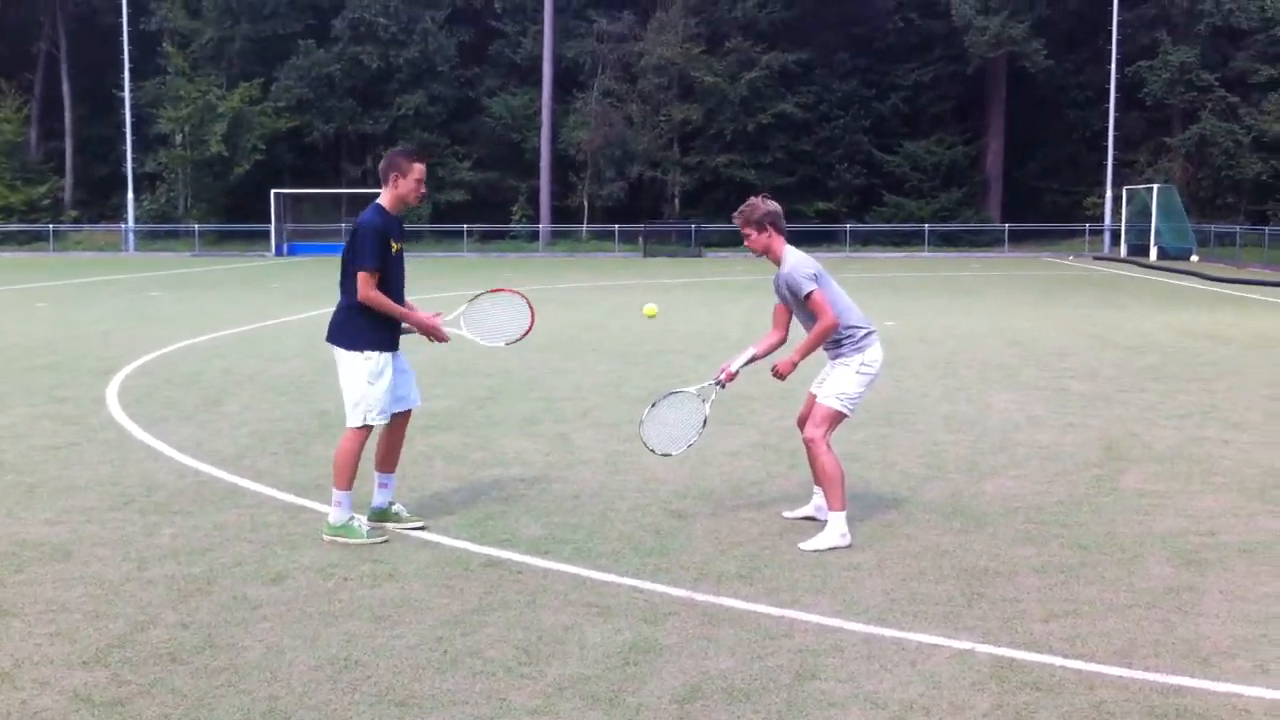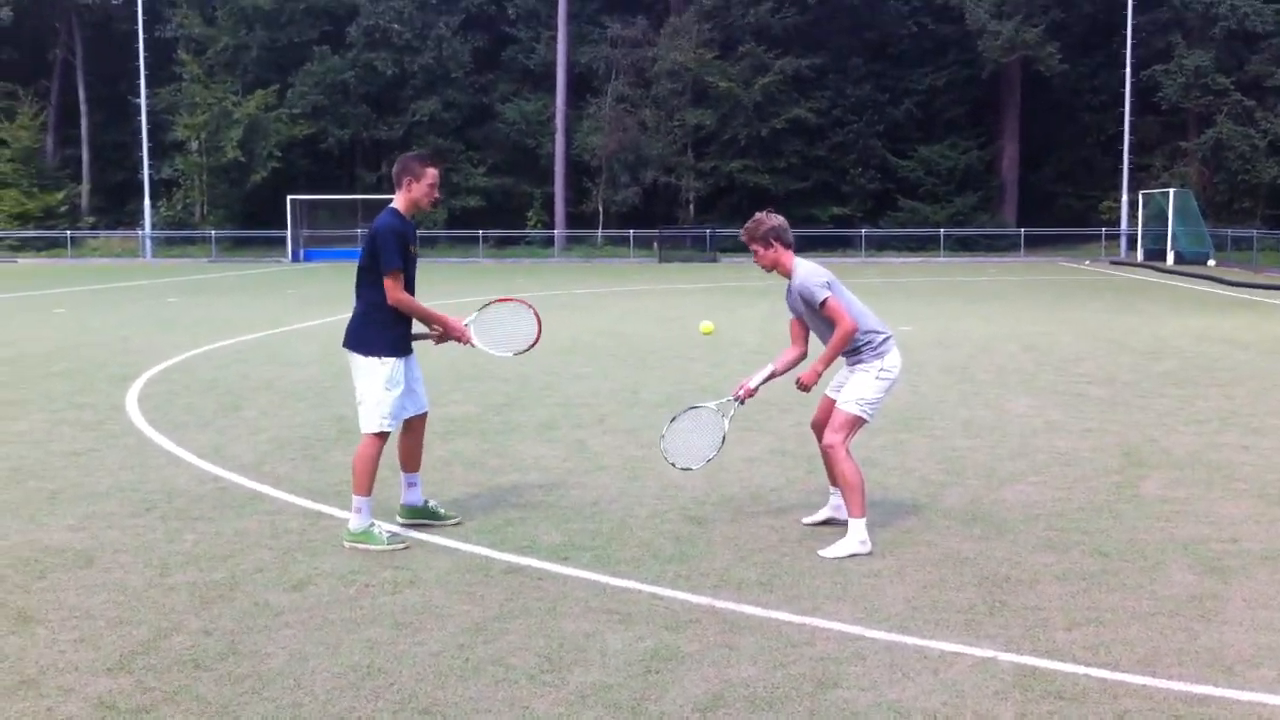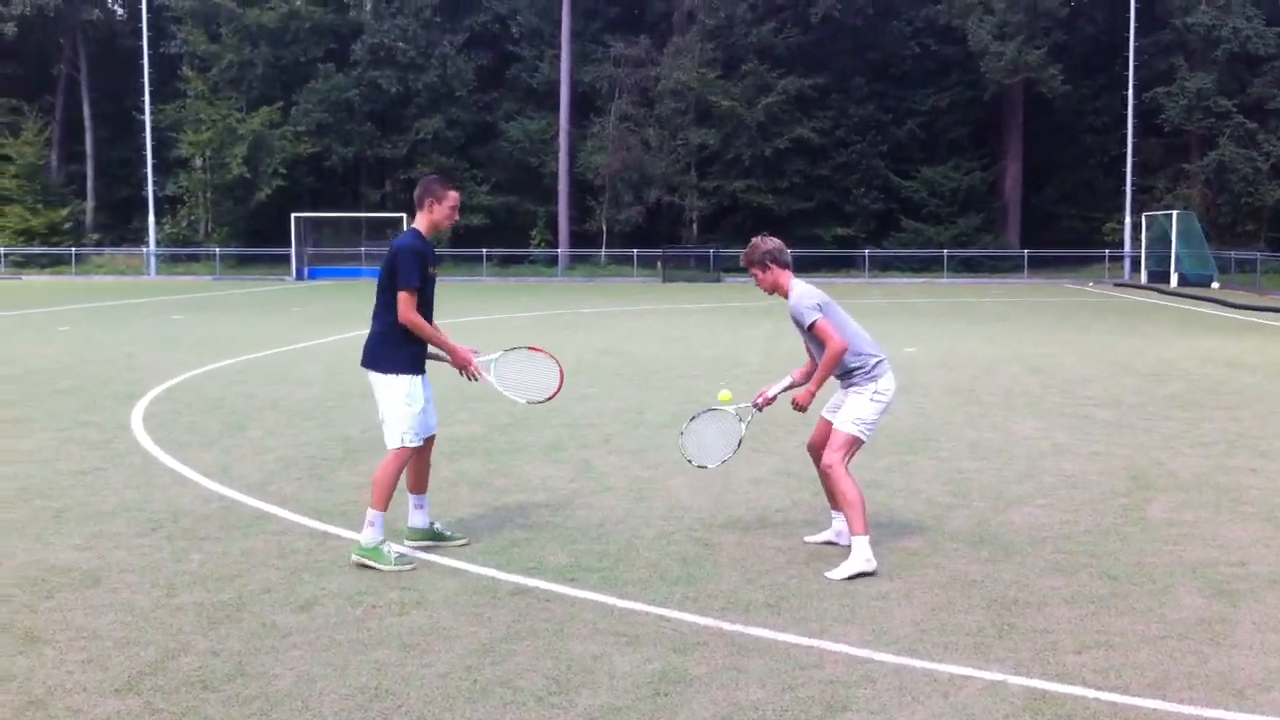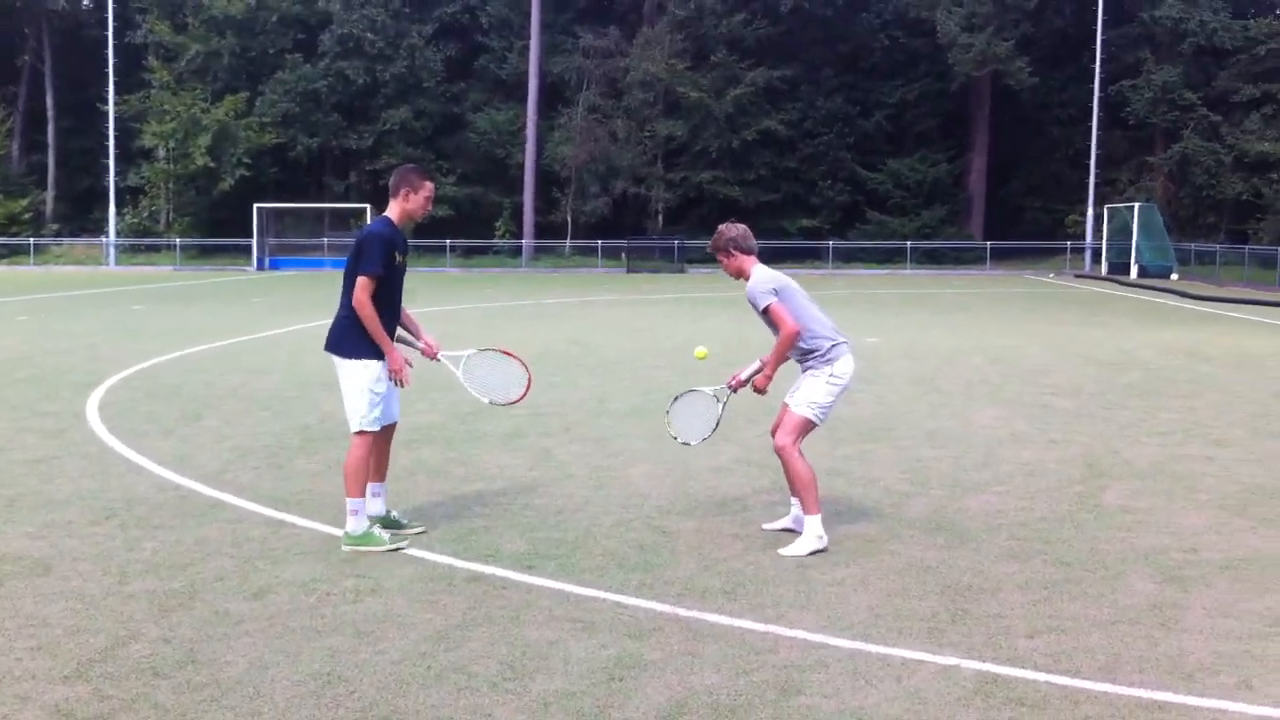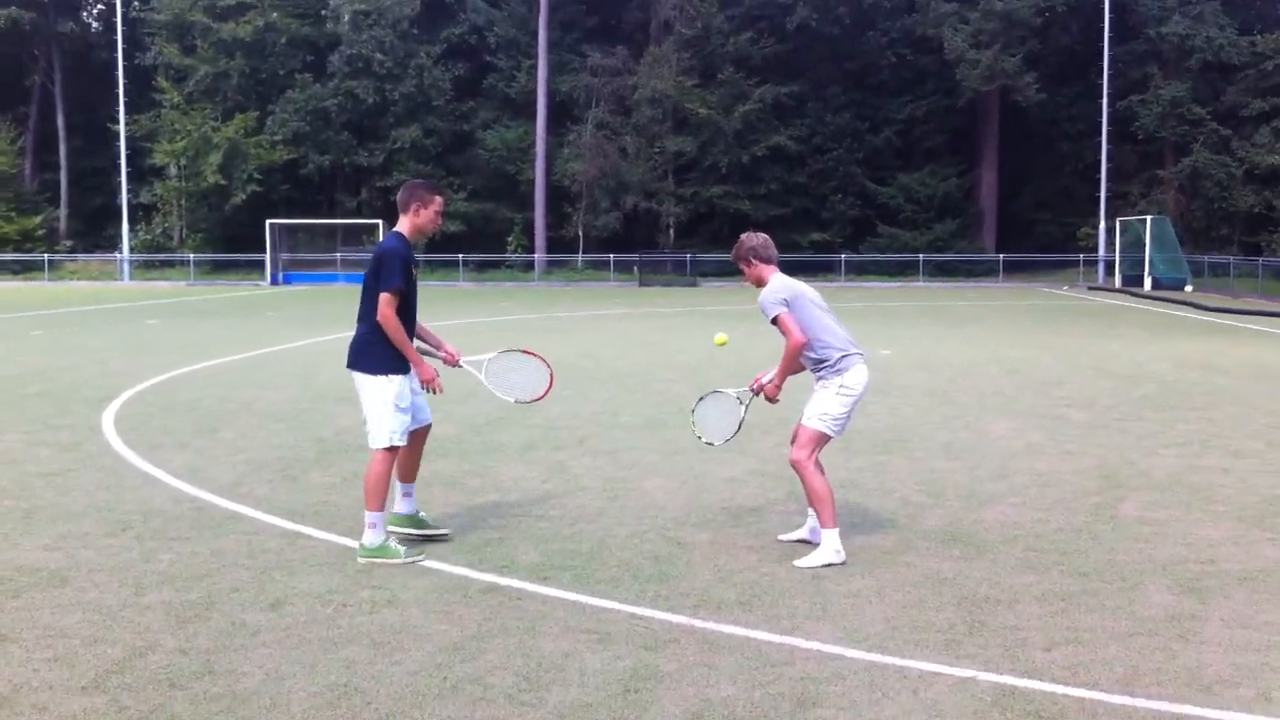
dt=0.3s
person 1, frame 1
left shoulder: (394, 224)
right shoulder: (371, 225)
right elbow: (366, 293)
left wrist: (418, 317)
right wrist: (415, 320)
left hip: (385, 341)
right hip: (360, 342)
left knee: (400, 415)
right knee: (361, 425)
left ankle: (382, 504)
right ankle: (339, 518)
person 1, frame 2
left shoulder: (405, 226)
right shoulder: (388, 227)
right elbow: (395, 296)
left wrist: (431, 326)
right wrist: (444, 322)
left hip: (397, 345)
right hip: (375, 346)
left knee: (415, 417)
right knee: (377, 431)
left ankle: (412, 502)
right ankle: (358, 525)
person 1, frame 3
left shoulder: (424, 248)
right shoulder: (408, 248)
right elbow: (406, 316)
left wrist: (448, 350)
right wrist: (454, 351)
left hip: (410, 364)
right hip: (392, 364)
left knee: (424, 440)
right knee: (402, 447)
left ankle: (419, 525)
right ankle: (370, 540)
person 1, frame 4
left shoulder: (397, 237)
right shoulder: (376, 235)
right elbow: (360, 299)
left wrist: (421, 337)
right wrist: (391, 351)
left hip: (374, 351)
right hip: (358, 349)
left knee: (384, 428)
right knee: (365, 432)
left ankle: (377, 511)
right ankle: (356, 527)
person 1, frame 5
left shoulder: (402, 250)
right shoulder: (393, 250)
right elbow: (385, 316)
left wrist: (439, 345)
right wrist: (419, 362)
left hip: (393, 364)
right hip: (379, 364)
left knee: (419, 427)
right knee: (387, 446)
left ankle: (404, 512)
right ankle: (373, 539)
person 2, frame 1
left shoulder: (794, 268)
right shoulder: (783, 275)
left elbow: (829, 320)
right elbow: (778, 333)
left wrist: (793, 360)
right wrist: (739, 362)
left hip: (857, 352)
right hip: (843, 354)
left knee: (815, 435)
right knee: (806, 422)
left ankle: (837, 528)
right ankle: (821, 502)
person 2, frame 2
left shoulder: (806, 279)
right shoulder: (794, 288)
left elbow: (848, 324)
right elbow: (798, 349)
left wrist: (817, 370)
right wrist: (758, 379)
left hip: (876, 360)
right hip: (860, 360)
left knee: (834, 441)
right knee: (820, 426)
left ankle: (858, 535)
right ankle: (839, 503)
person 2, frame 3
left shoulder: (799, 300)
right shoulder: (801, 299)
left elbow: (838, 346)
right elbow: (815, 364)
left wrist: (810, 390)
right wrist: (776, 390)
left hip: (870, 383)
right hip: (856, 382)
left knee: (833, 461)
right knee: (817, 448)
left ankle: (862, 553)
right ankle: (841, 527)
person 2, frame 4
left shoulder: (756, 285)
right shoulder: (770, 278)
left elbow: (791, 330)
left wrist: (767, 373)
right wrist: (753, 370)
left hip: (828, 366)
right hip: (825, 363)
left knee: (786, 444)
right knee: (781, 433)
left ankle: (814, 532)
right ankle: (799, 514)
person 2, frame 5
left shoulder: (770, 294)
right shoulder: (794, 287)
left elbow: (797, 340)
left wrist: (777, 383)
right wrist: (774, 375)
left hip: (840, 377)
right hip: (846, 371)
left knee: (801, 457)
right knee: (801, 445)
left ankle: (831, 545)
right ankle: (816, 526)
